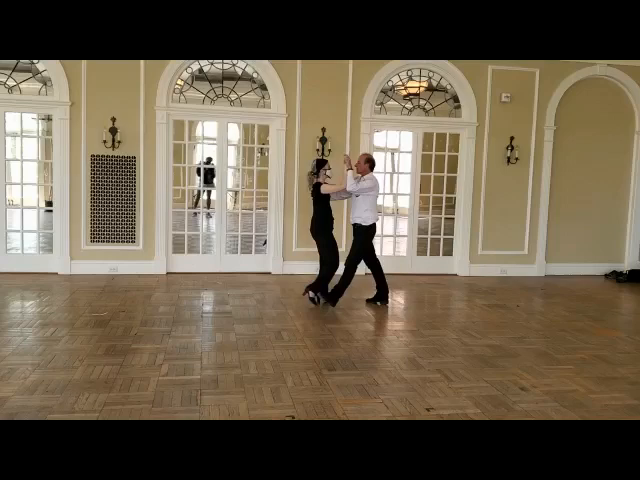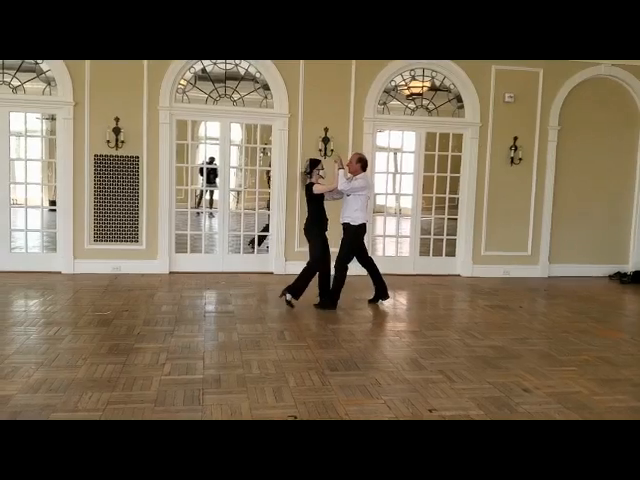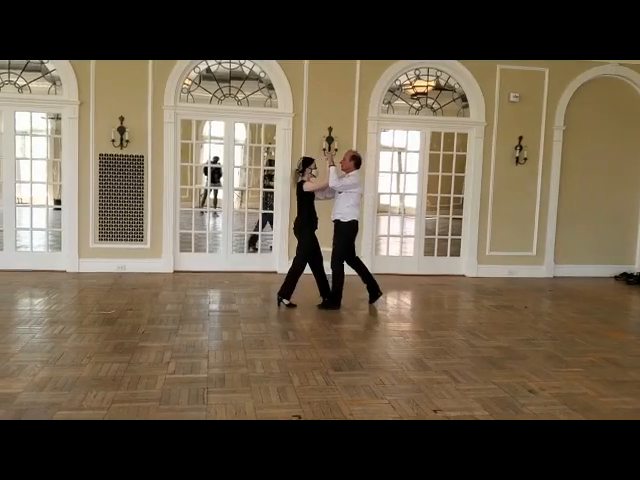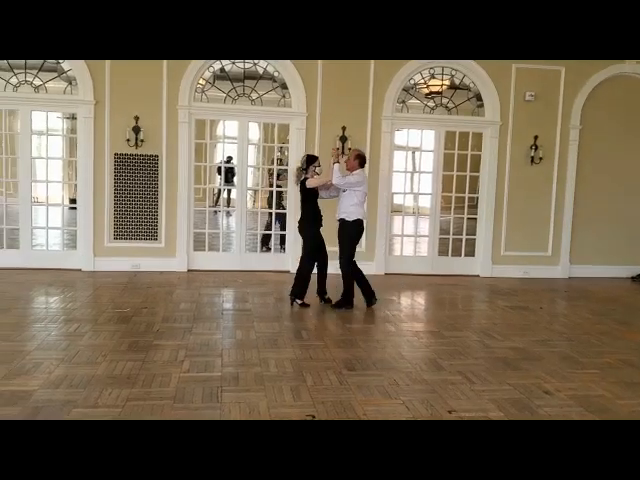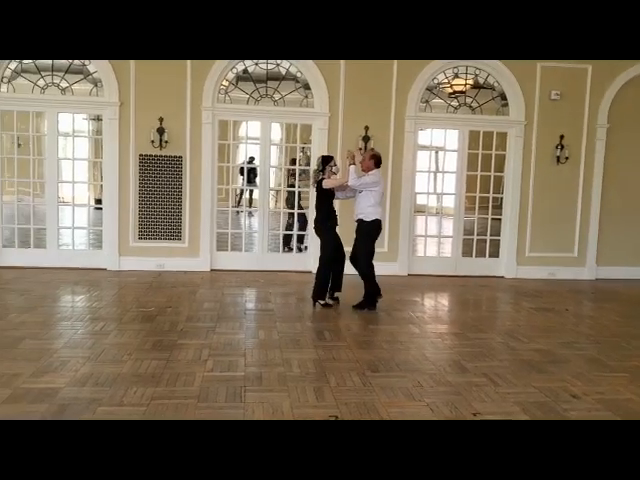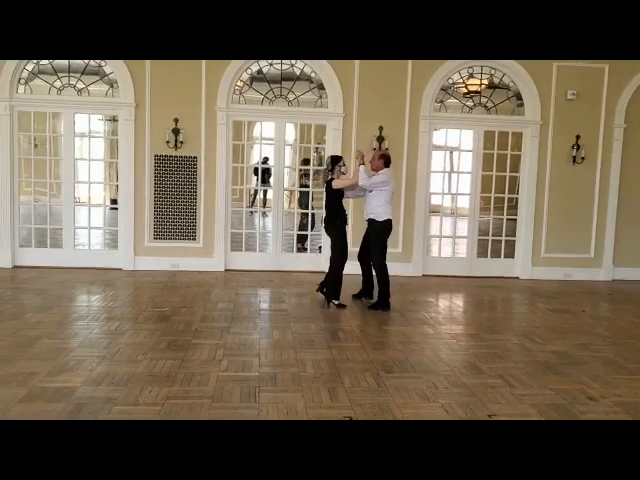
dt=0.2s
person 1, frame 1
left shoulder: (371, 182)
right shoulder: (359, 181)
left elbow: (351, 188)
right elbow: (347, 191)
left wrist: (348, 168)
left hip: (365, 228)
right hip: (361, 227)
left knee: (351, 262)
right knee: (371, 261)
left ankle: (334, 296)
right ankle: (382, 294)
person 1, frame 2
left shoulder: (363, 182)
right shoulder: (353, 181)
left elbow: (342, 187)
right elbow: (339, 191)
left wrist: (339, 168)
left hip: (354, 228)
right hip: (352, 227)
left knee: (341, 263)
right knee: (365, 260)
left ankle: (331, 300)
right ankle: (381, 291)
person 1, frame 3
left shoulder: (355, 179)
right shoulder: (346, 179)
left elbow: (333, 184)
right elbow: (331, 190)
left wrist: (331, 164)
left hip: (346, 225)
right hip: (344, 224)
left knee: (337, 262)
right knee: (351, 259)
left ankle: (334, 300)
right ankle: (373, 290)
person 1, frame 4
left shoulder: (359, 178)
right shoulder: (351, 178)
left elbow: (337, 182)
right elbow: (335, 189)
left wrist: (336, 162)
left hip: (352, 224)
right hip: (347, 224)
left knee: (345, 262)
right knee: (347, 261)
left ankle: (347, 299)
right ankle: (368, 293)
person 1, frame 5
left shoulder: (374, 178)
right shoulder: (366, 178)
left elbow: (352, 183)
right elbow: (351, 189)
left wrist: (351, 163)
left hip: (370, 224)
right hip: (365, 224)
left knee: (365, 262)
right knee: (355, 258)
left ankle: (370, 301)
right ankle: (373, 291)
person 1, frame 6
left shoulder: (385, 177)
right shoulder: (376, 177)
left elbow: (363, 183)
right elbow: (360, 190)
left wrist: (361, 163)
left hip: (381, 224)
right hip: (374, 223)
left knee: (378, 262)
right knee: (363, 257)
left ankle: (383, 301)
right ankle: (367, 290)
person 2, frame 1
left shoulder: (319, 186)
right shoulder: (320, 187)
left elbow: (336, 193)
right elbow: (343, 187)
left hip: (321, 227)
right hip: (321, 228)
left knee: (327, 261)
right knee: (332, 261)
left ankle: (320, 293)
right ankle: (314, 290)
person 2, frame 2
left shoulder: (314, 186)
right shoulder: (312, 187)
left elbow: (332, 193)
right elbow: (334, 187)
right wrist: (339, 168)
left hip: (317, 229)
right hip: (314, 229)
left knee: (324, 262)
right knee: (315, 263)
left ankle: (325, 296)
right ankle: (290, 292)
person 2, frame 3
left shoulder: (307, 185)
right shoulder: (303, 184)
left elbow: (324, 190)
right elbow: (324, 185)
left hip: (307, 227)
right hip: (303, 228)
left knee: (317, 261)
right knee: (300, 262)
left ankle: (325, 295)
right ankle: (284, 296)
person 2, frame 4
left shoulder: (313, 183)
right shoulder: (307, 182)
left elbow: (327, 188)
right elbow: (327, 181)
left hip: (312, 225)
right hip: (308, 225)
left knee: (322, 258)
right knee: (308, 260)
left ankle: (322, 294)
right ankle: (296, 296)
person 2, frame 5
left shoulder: (329, 183)
right shoulder: (323, 182)
left elbow: (342, 188)
right elbow: (344, 181)
left hip: (328, 224)
right hip: (324, 225)
left knee: (339, 257)
right knee: (326, 260)
left ankle: (332, 292)
right ankle: (319, 297)
person 2, frame 6
left shoulder: (337, 182)
right shoulder: (333, 182)
left elbow: (352, 187)
right elbow: (353, 181)
left hip: (336, 223)
right hip: (334, 224)
left knee: (338, 258)
right knee: (338, 259)
left ankle: (325, 286)
right ankle: (332, 297)
